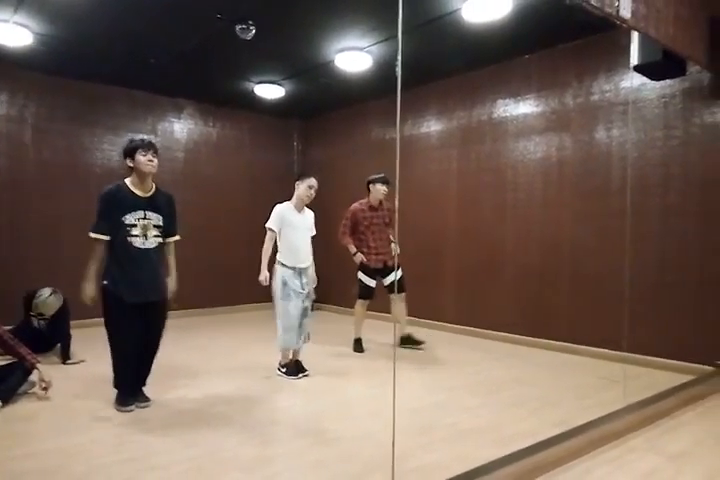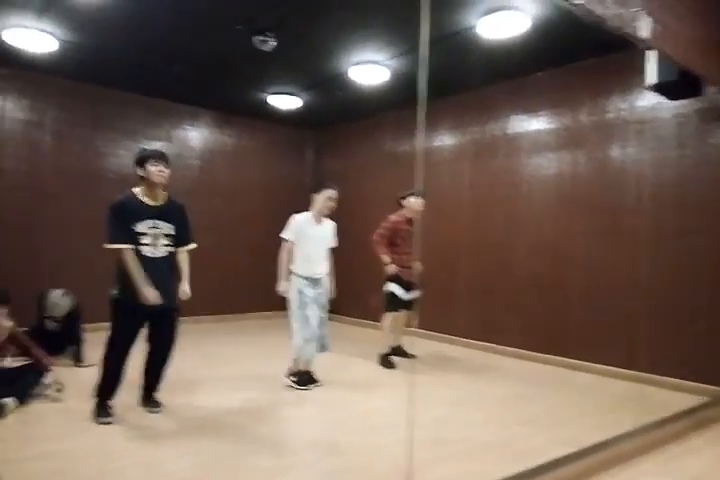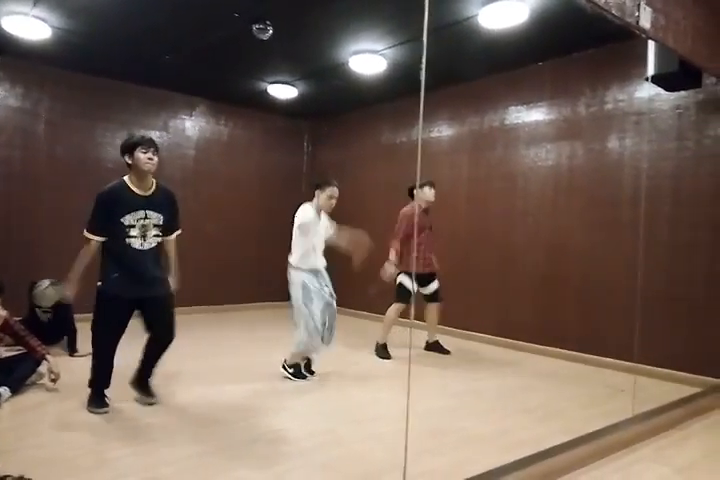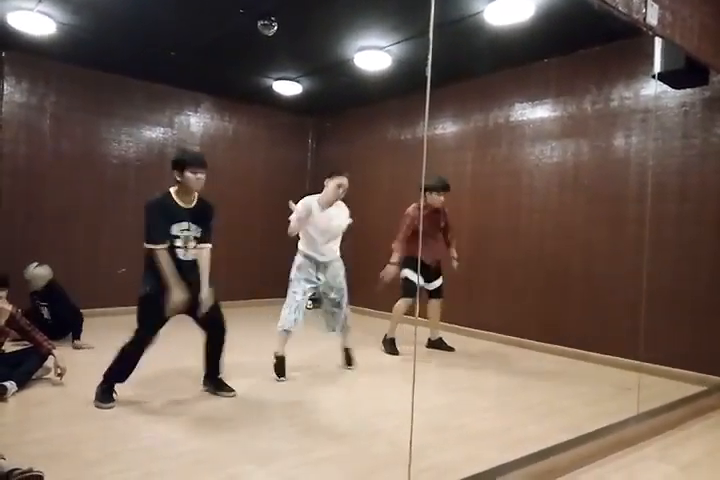
dt=0.7s
person 1, frame 1
left shoulder: (165, 200)
right shoulder: (112, 196)
right elbow: (100, 243)
left wrist: (171, 276)
right wrist: (90, 280)
left hip: (153, 285)
right hip: (119, 285)
left knee: (151, 338)
right knee: (123, 340)
left ankle: (138, 387)
right ankle: (124, 390)
person 1, frame 2
left shoulder: (176, 209)
right shoulder: (123, 206)
left elbow: (182, 249)
right elbow: (124, 251)
left wrist: (185, 281)
right wrist: (143, 286)
left hip: (167, 292)
right hip: (132, 292)
left knee: (163, 345)
right knee: (119, 345)
left ankle: (148, 393)
right ankle: (103, 399)
person 1, frame 3
left shoulder: (166, 197)
right shoulder: (111, 195)
left elbow: (169, 238)
right elbow: (94, 241)
left wrist: (172, 273)
right wrist: (73, 280)
left hip: (153, 281)
right hip: (117, 282)
left knee: (164, 333)
right knee: (106, 338)
left ankle: (142, 380)
right ankle: (97, 391)
person 1, frame 4
left shoulder: (205, 209)
right shoulder: (158, 206)
left elbow: (204, 249)
right elbow: (158, 250)
left wrist: (205, 287)
right wrist: (175, 287)
left hip: (194, 281)
right hip: (160, 283)
left knee: (217, 327)
right knee: (144, 336)
left ankle: (212, 379)
right ankle: (107, 385)
person 2, frame 1
left shoulder: (310, 215)
right shoulder: (281, 210)
right elbow: (269, 240)
left wrist: (312, 271)
right wrist: (264, 269)
left hip: (305, 271)
right hip: (286, 271)
left knee: (302, 316)
right knee: (288, 316)
left ankle: (296, 359)
right ankle: (284, 362)
person 2, frame 2
left shoulder: (331, 226)
right shoulder: (298, 220)
right elbow: (285, 251)
left wrist: (330, 282)
right wrist: (282, 280)
left hip: (320, 282)
right hip: (301, 282)
left knee: (317, 327)
right knee: (304, 326)
left ankle: (306, 369)
right ankle: (294, 369)
person 2, frame 3
left shoulder: (323, 217)
right shoulder: (305, 212)
left elbow: (332, 237)
left wrist: (355, 246)
left hip: (318, 273)
right hip: (301, 273)
left knee: (327, 315)
right knee: (311, 321)
left ankle: (304, 356)
right ankle: (290, 363)
person 2, frame 4
left shoulder: (342, 211)
right shoulder: (307, 202)
left elbow: (332, 235)
right elbow: (292, 231)
right wrist: (303, 216)
left hip: (331, 264)
right hip: (306, 261)
left knee: (339, 306)
right knee: (294, 304)
left ankle: (346, 347)
right ankle: (280, 355)
person 3, frame 1
left shoulder: (387, 208)
right shoulder: (356, 209)
right elbow: (344, 233)
left wrist: (392, 242)
right wrist: (354, 252)
left hip: (388, 259)
right hip: (368, 261)
left knee: (399, 295)
right knee: (363, 300)
left ankle: (404, 335)
right ankle: (357, 338)
person 3, frame 2
left shoulder: (415, 223)
right shoulder: (394, 220)
right elbow: (378, 240)
left wrist: (416, 261)
right wrist: (388, 262)
left hip: (410, 273)
right hip: (396, 273)
left knee: (405, 310)
right knee: (392, 311)
left ankle: (395, 346)
right ankle: (384, 354)
person 3, frame 3
left shoulder: (426, 214)
right shoulder: (408, 213)
right elbow: (397, 238)
left wrist: (432, 259)
right wrist: (391, 261)
left hip: (427, 267)
right hip: (409, 267)
left knee: (434, 302)
right knee: (400, 304)
left ankle: (431, 341)
right ankle: (381, 344)
person 3, frame 4
left shoulder: (442, 213)
right shoulder: (414, 212)
left elbow: (448, 236)
right elbow: (402, 238)
left wrist: (454, 257)
right wrist: (393, 263)
left hip: (433, 262)
right hip: (413, 260)
left knee: (436, 299)
right knee: (407, 299)
left ankle: (434, 339)
right ankle: (389, 338)
